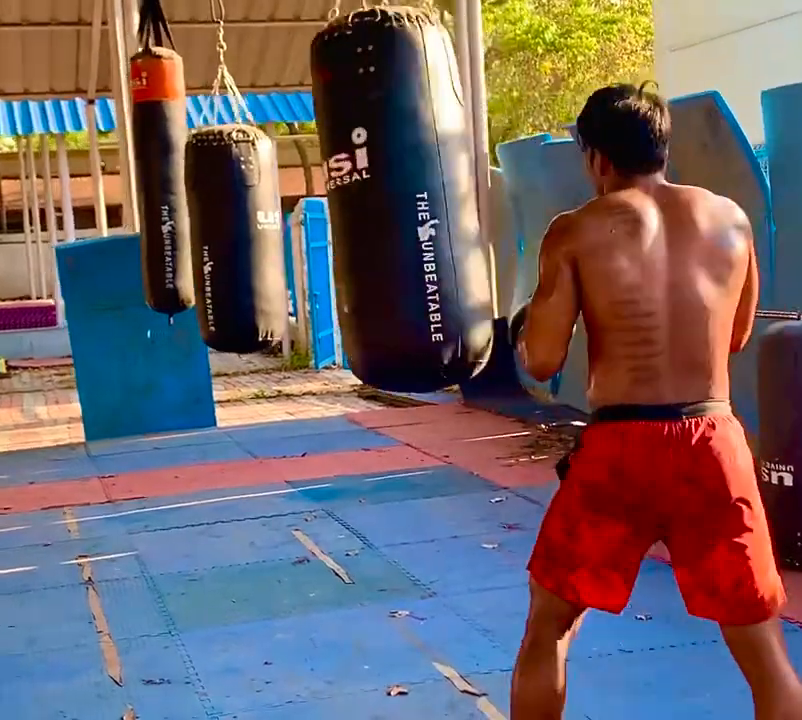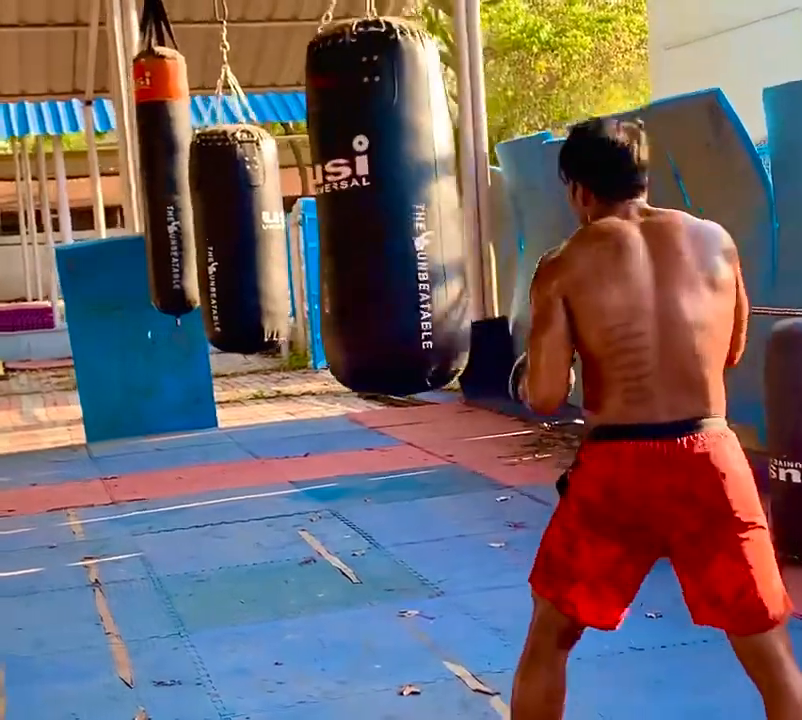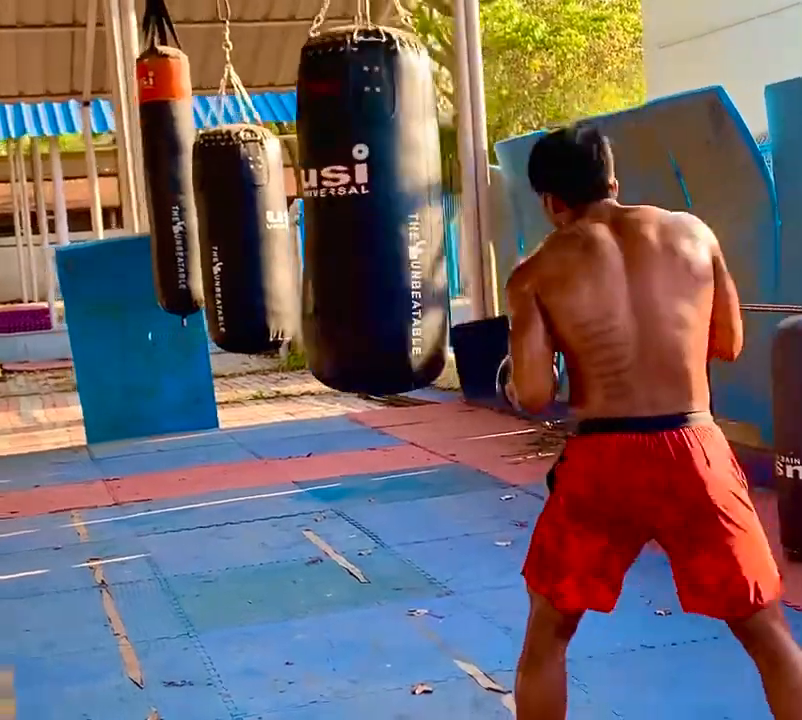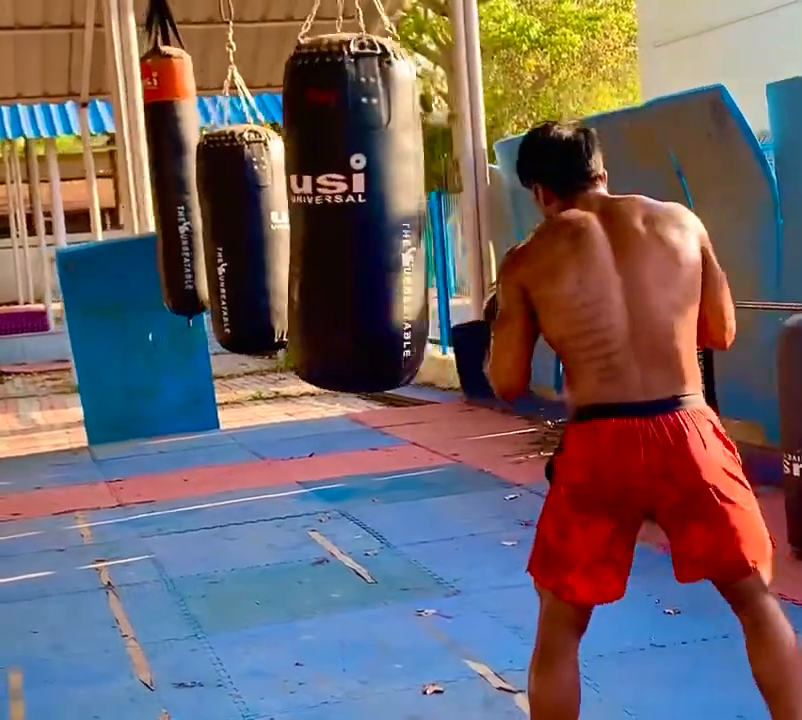
dt=0.1s
person 1, frame 1
left shoulder: (575, 232)
right shoulder: (729, 220)
left elbow: (542, 361)
left wrist: (527, 331)
left hip: (620, 448)
right hip: (713, 445)
left knee: (546, 628)
person 1, frame 2
left shoulder: (563, 268)
right shoulder: (714, 239)
left elbow: (545, 397)
left wrist: (527, 371)
left hip: (617, 468)
right hip: (711, 460)
left knee: (548, 640)
person 1, frame 3
left shoulder: (537, 272)
right shoulder: (692, 233)
left elbow: (531, 396)
right elbow: (730, 344)
left wrist: (518, 365)
left hip: (603, 460)
right hip: (695, 454)
left knee: (547, 633)
person 1, frame 4
left shoulder: (526, 262)
right shoulder: (680, 223)
left elbow: (506, 384)
right elbow: (721, 334)
left wrist: (505, 335)
left hip: (600, 448)
right hip: (688, 436)
left knee: (558, 633)
